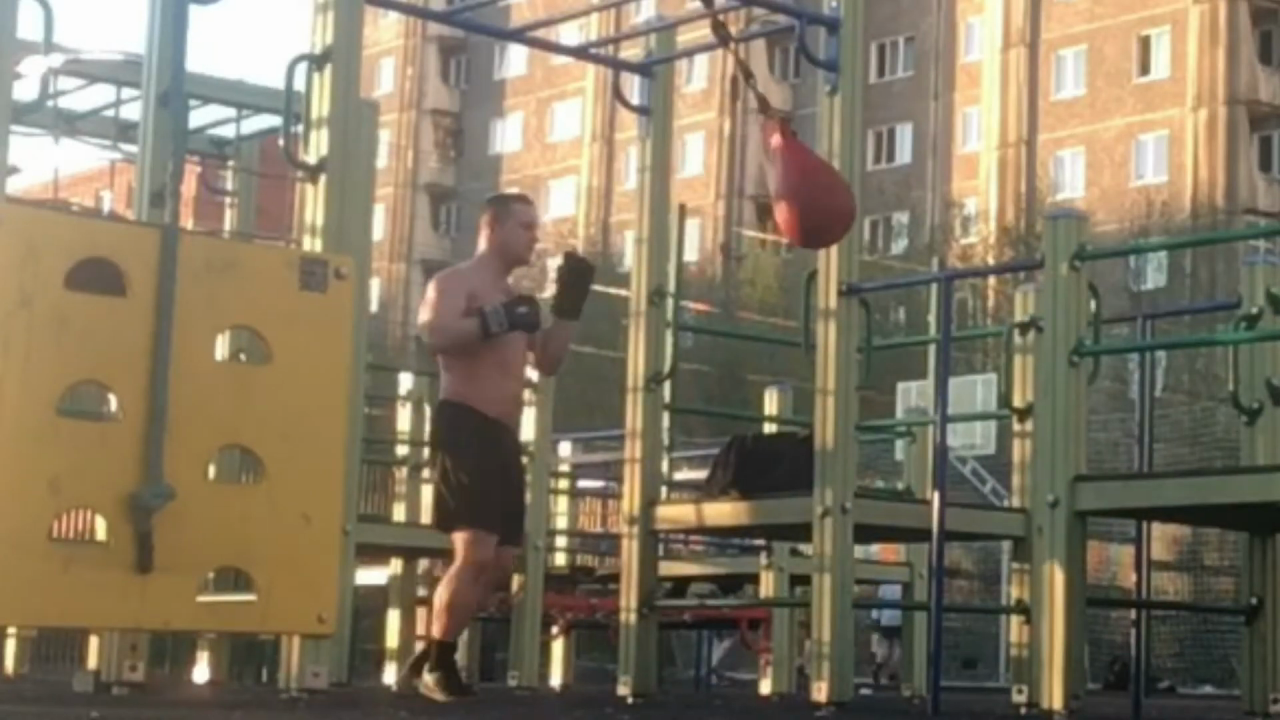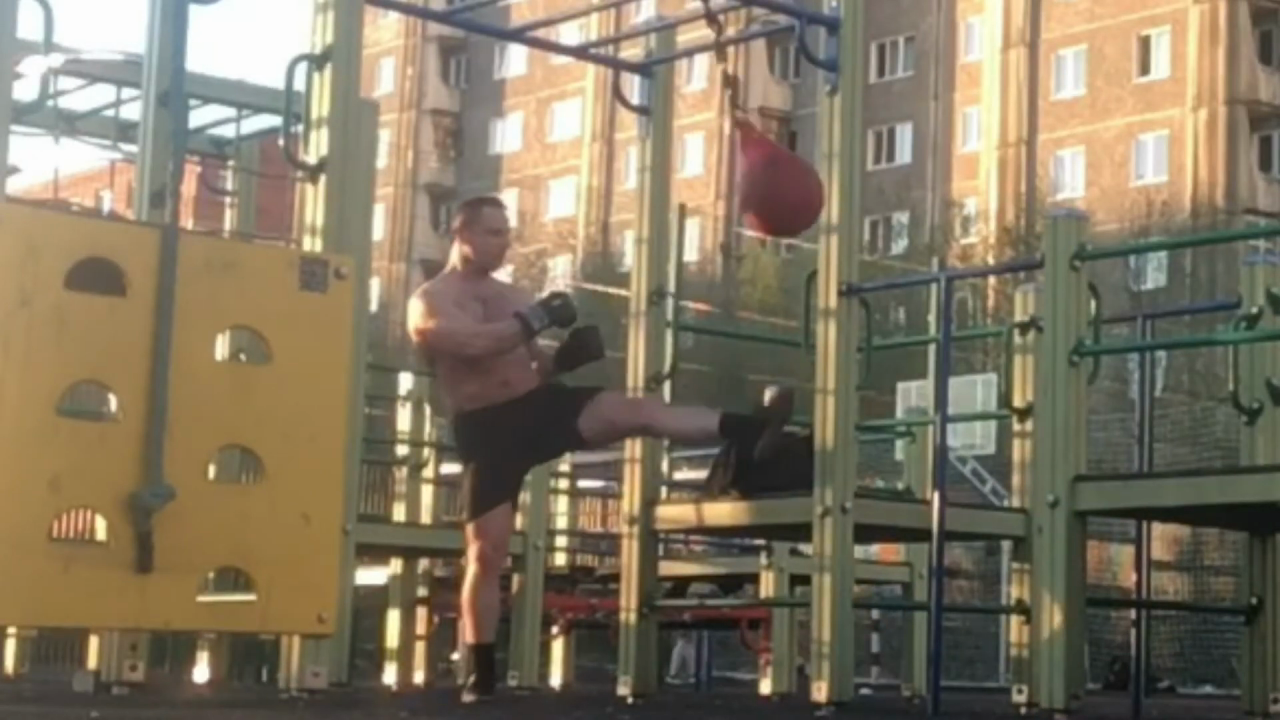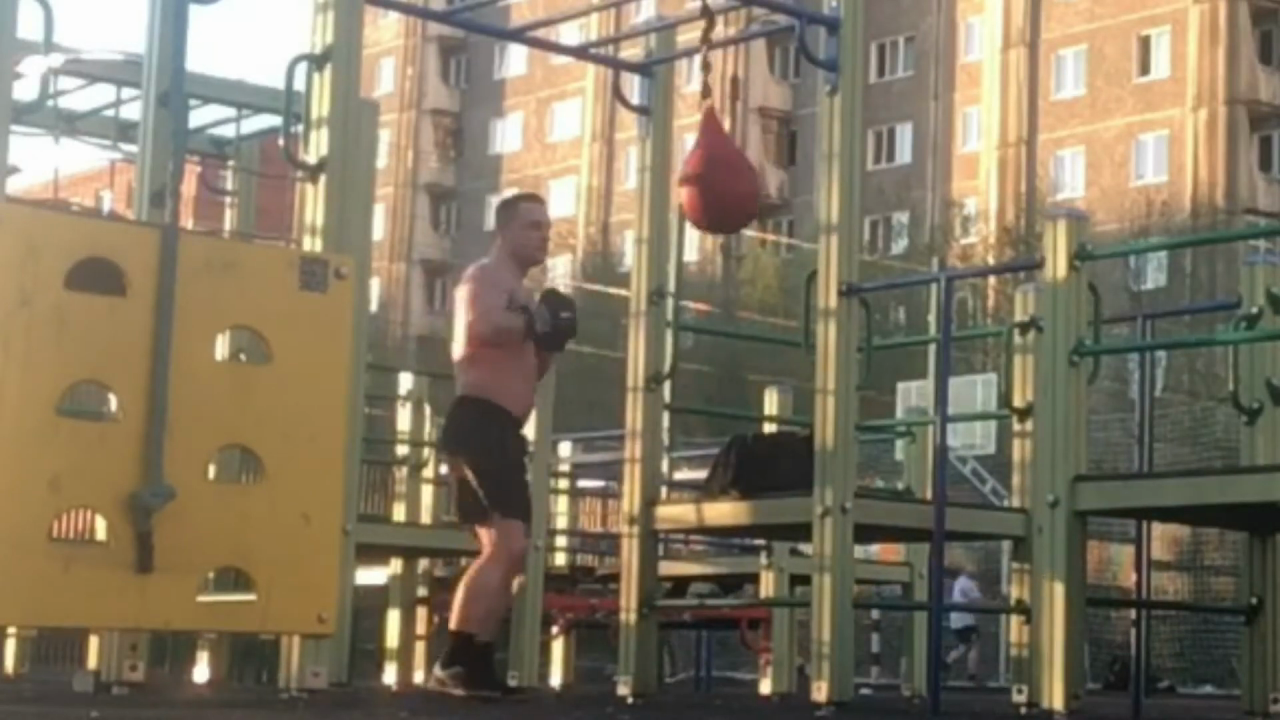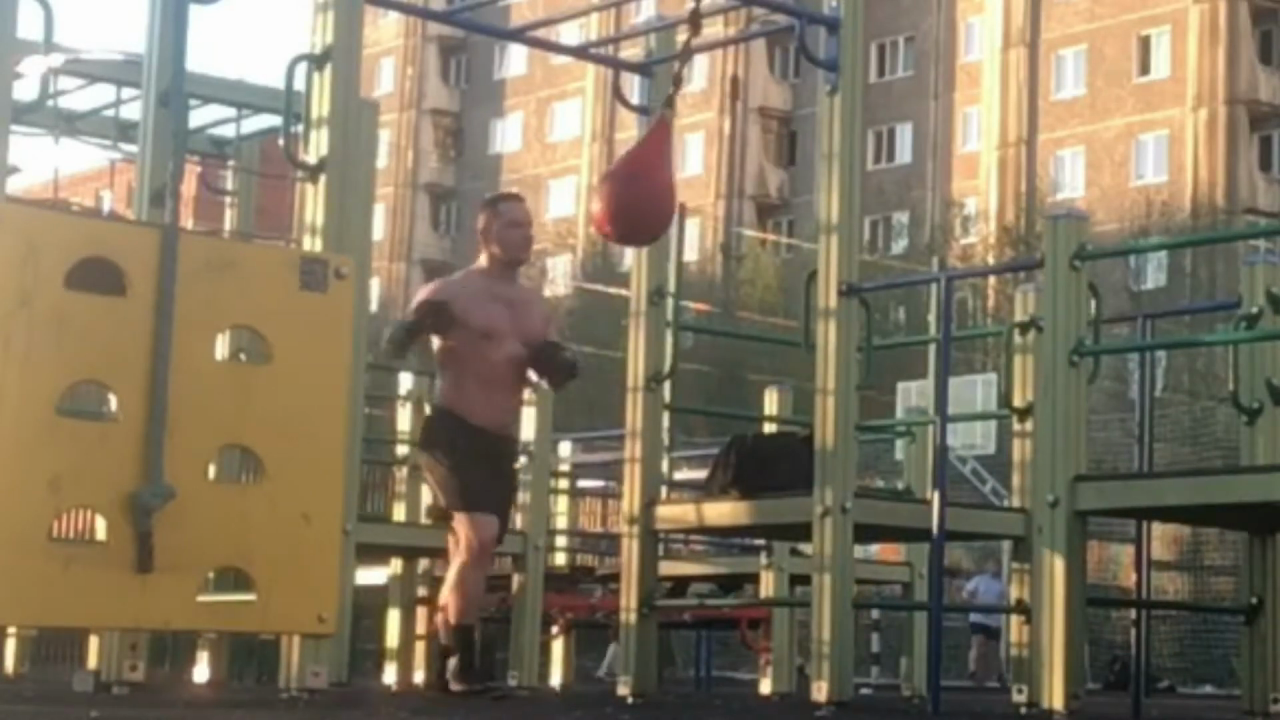
dt=0.5s
person 1, frame 1
left shoulder: (510, 295)
right shoulder: (455, 282)
left elbow: (550, 362)
right elbow: (434, 334)
left wrist: (569, 305)
right wrist: (500, 319)
left hip: (501, 436)
right hip: (465, 432)
left knee: (495, 560)
right knee: (477, 553)
left ankle: (431, 651)
right ankle: (437, 667)
person 1, frame 2
left shoulder: (507, 294)
right shoulder: (430, 299)
right elbow: (475, 343)
left wrist: (567, 354)
right wrist: (536, 318)
left hip: (542, 409)
right hip: (487, 429)
left knee: (630, 411)
right knee: (486, 549)
left ankle: (746, 428)
right ankle: (481, 673)
person 1, frame 3
left shoulder: (516, 291)
right shoulder: (489, 277)
left elbow: (529, 373)
right elbow: (482, 329)
left wrist: (544, 342)
right wrist: (540, 324)
left hip: (498, 433)
right hip: (480, 426)
left knee: (506, 552)
right knee: (508, 544)
left ankle: (476, 664)
right ankle: (454, 660)
person 1, frame 4
left shoulder: (532, 303)
right shoulder: (452, 292)
left elbow: (552, 374)
right elbow: (397, 347)
left wrist: (558, 364)
right wrist: (415, 325)
left hip: (500, 447)
right hip: (452, 438)
left knee: (475, 554)
right knee: (478, 541)
left ankle: (449, 650)
right ankle: (461, 654)
